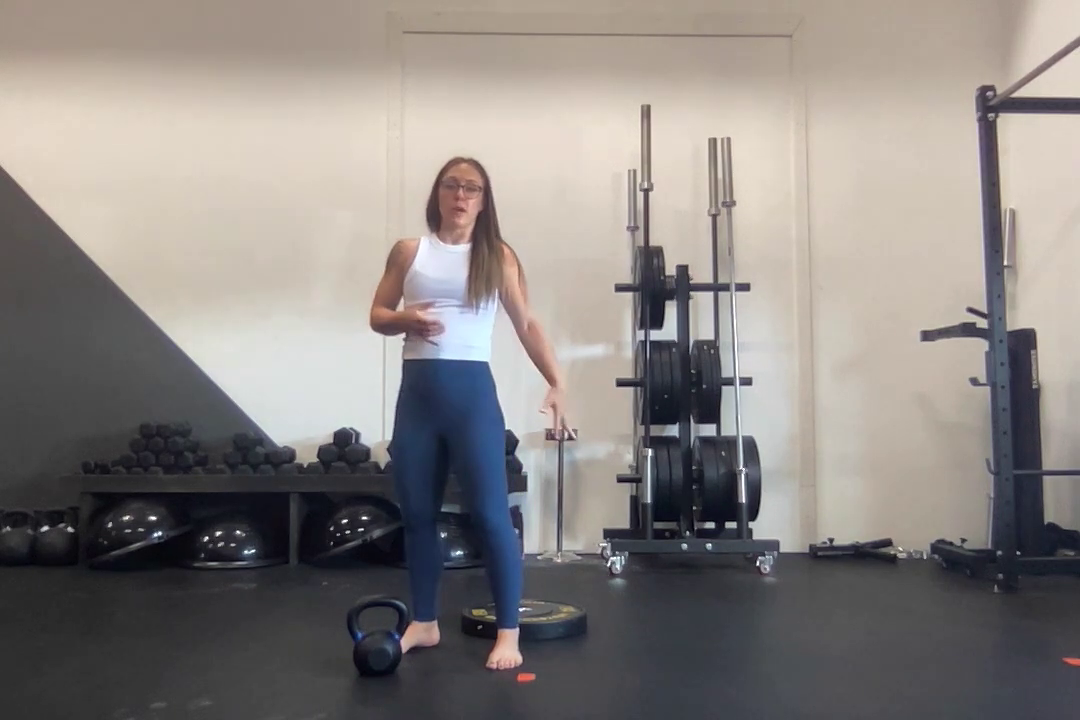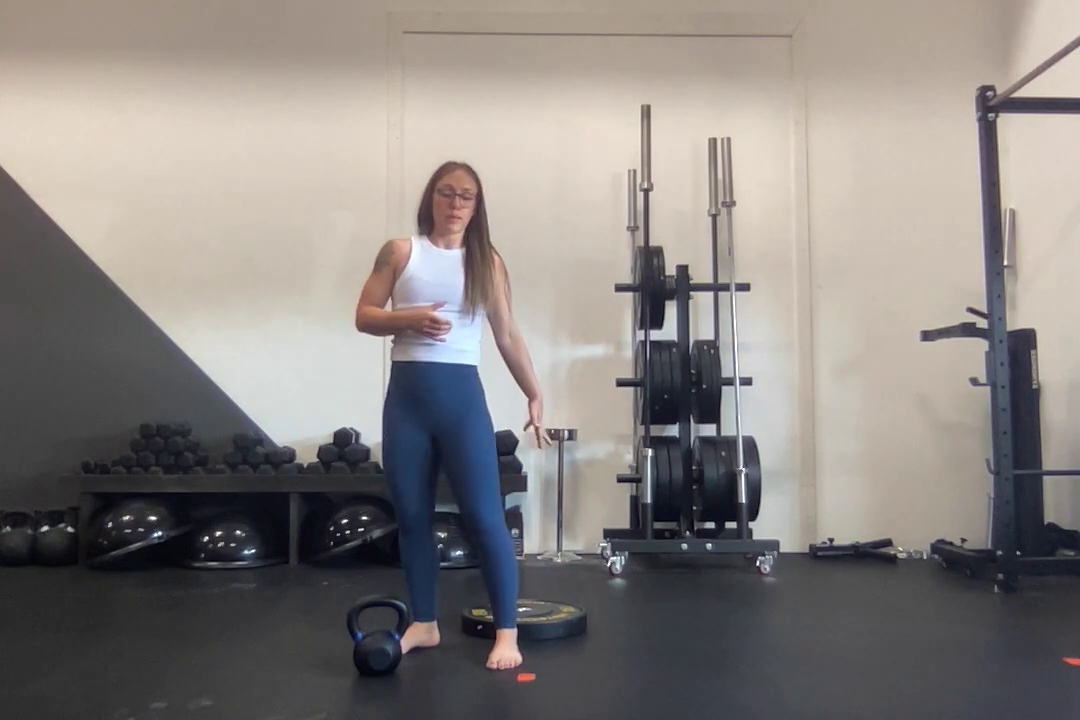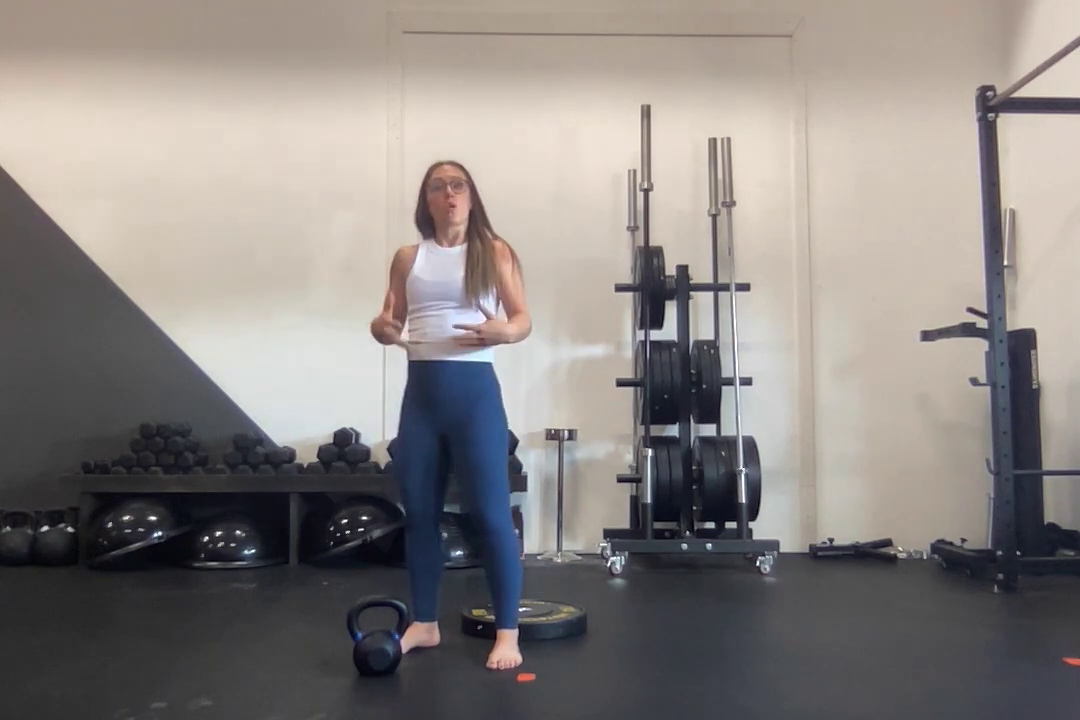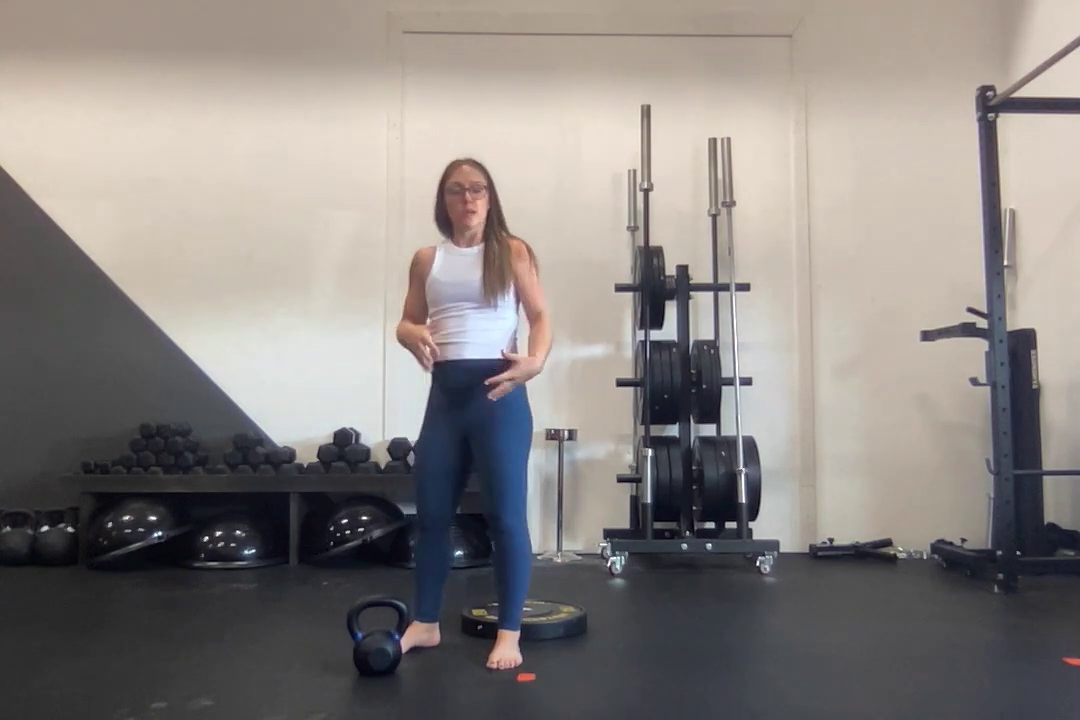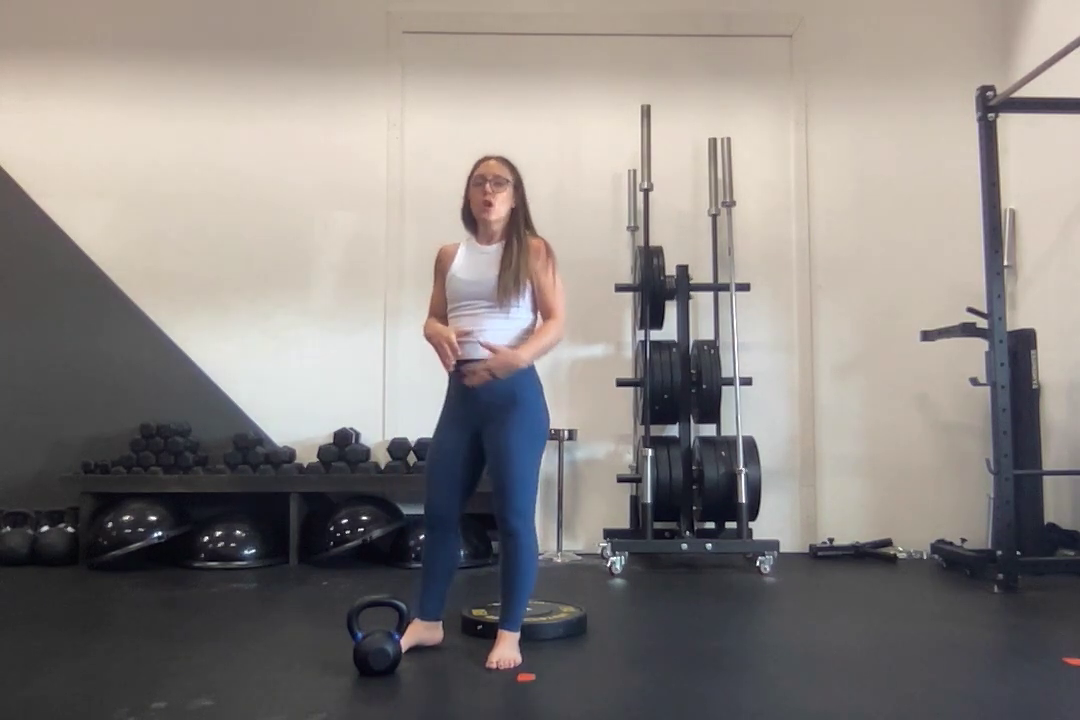
dt=0.5s
person 1, frame 1
left shoulder: (498, 256)
right shoulder: (408, 250)
left elbow: (527, 324)
right elbow: (377, 315)
left wrist: (555, 381)
right wrist: (406, 319)
left hip: (469, 389)
right hip: (416, 391)
left knee: (489, 513)
right knee: (416, 513)
left ankle: (508, 632)
right ankle: (424, 622)
person 1, frame 2
left shoulder: (487, 261)
right shoulder: (399, 252)
left elbow: (507, 334)
right elbow: (364, 316)
left wrist: (535, 396)
right wrist: (406, 319)
left hip: (461, 394)
right hip: (406, 393)
left knee: (484, 516)
right knee: (411, 515)
left ankle: (506, 632)
right ankle: (423, 623)
person 1, frame 3
left shoulder: (495, 252)
right shoulder: (408, 257)
left elbow: (522, 317)
right elbow: (388, 323)
left wrist: (500, 331)
right wrist: (381, 326)
left hip: (474, 390)
right hip: (420, 392)
left knee: (491, 514)
right knee: (418, 513)
left ankle: (507, 632)
right ankle: (424, 623)
person 1, frame 4
left shoulder: (513, 252)
right shoulder: (426, 259)
left elbow: (541, 318)
right elbow: (408, 321)
left wrist: (534, 361)
right wrist: (414, 337)
left hip: (500, 393)
right hip: (445, 393)
left knee: (506, 515)
right knee: (431, 513)
left ankle: (509, 633)
right ankle: (425, 623)
person 1, frame 5
left shoulder: (534, 250)
right shoulder: (449, 255)
left elbow: (556, 323)
right elbow: (433, 317)
left wrist: (519, 356)
right wrist: (440, 334)
left hip: (515, 394)
right hip: (461, 392)
left knee: (513, 516)
right knee: (440, 510)
left ankle: (509, 634)
right ankle: (427, 621)
